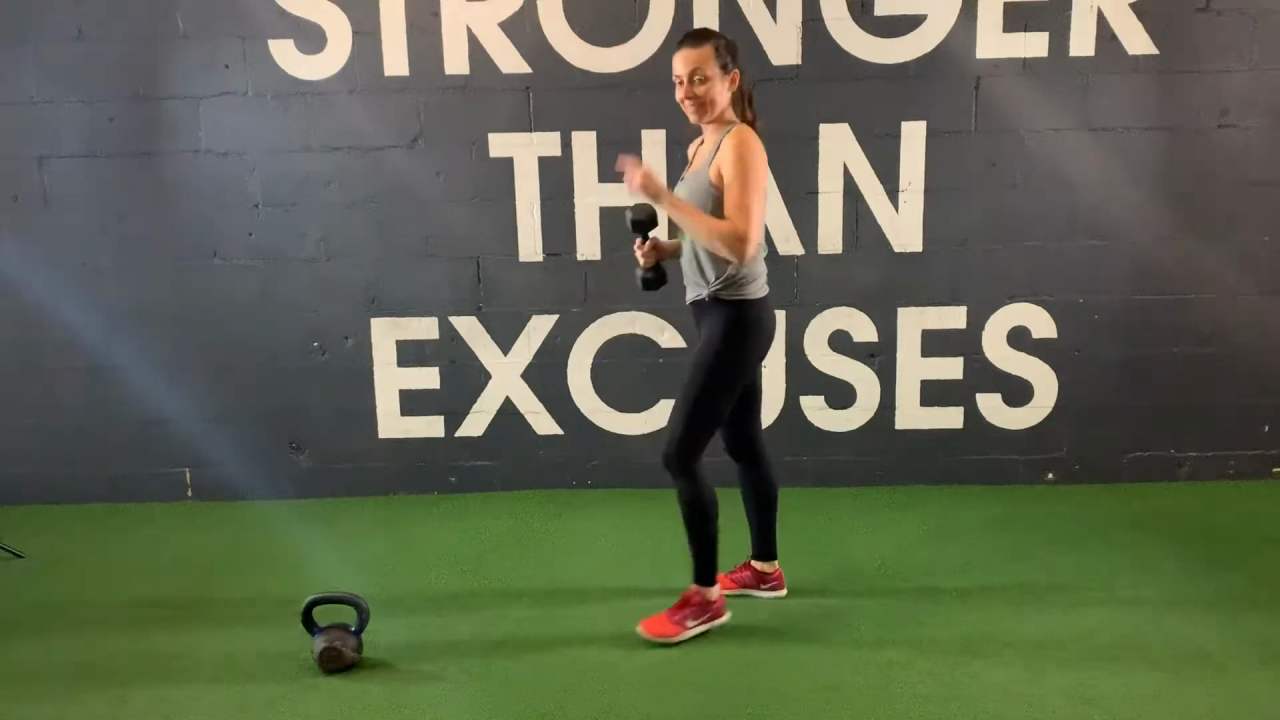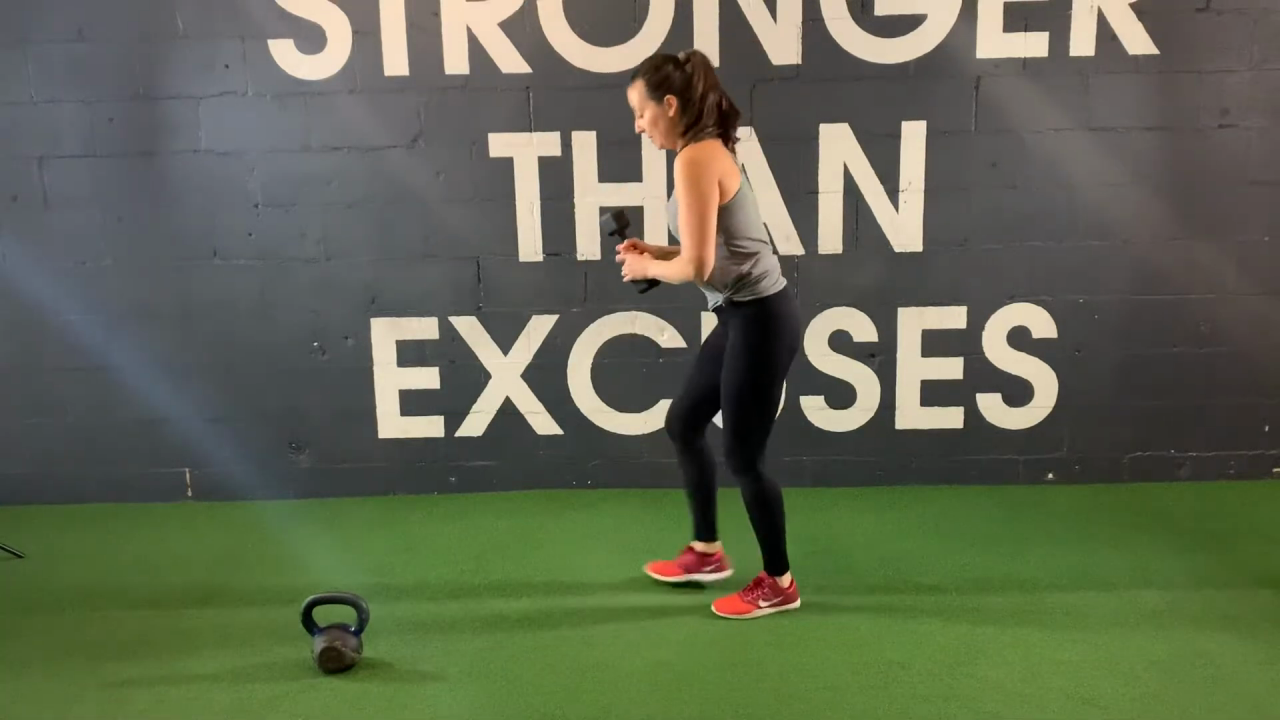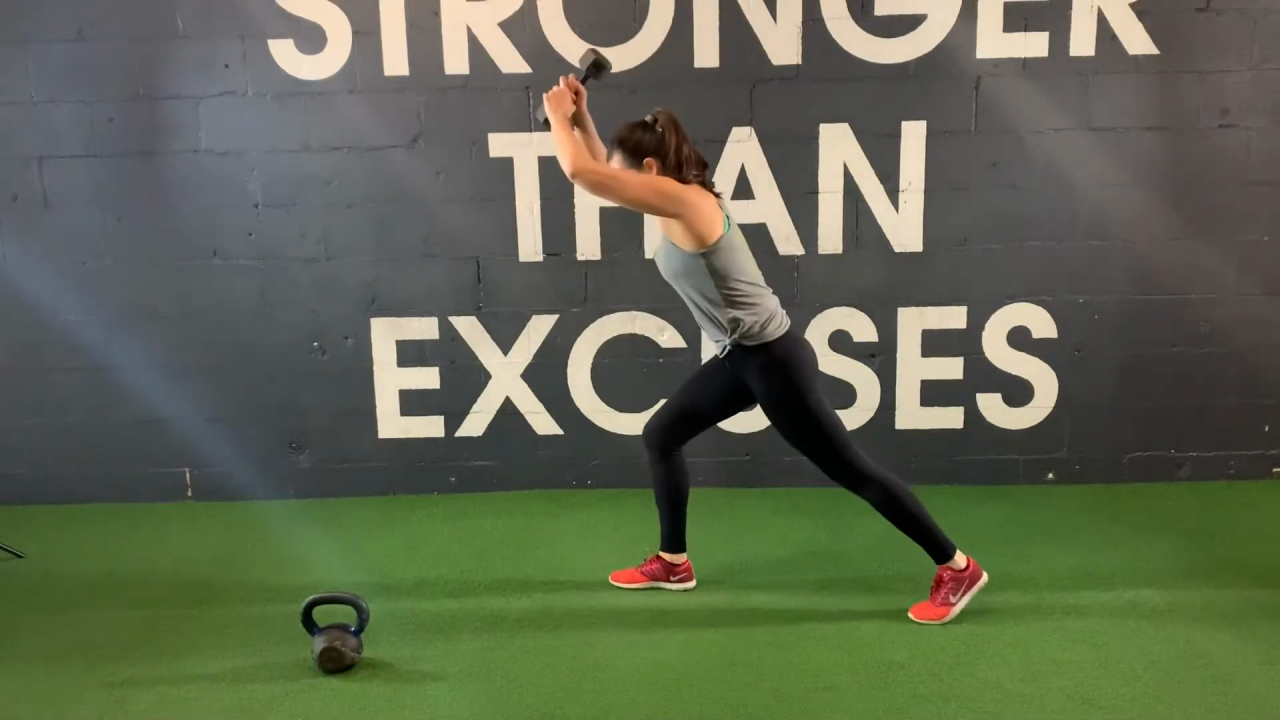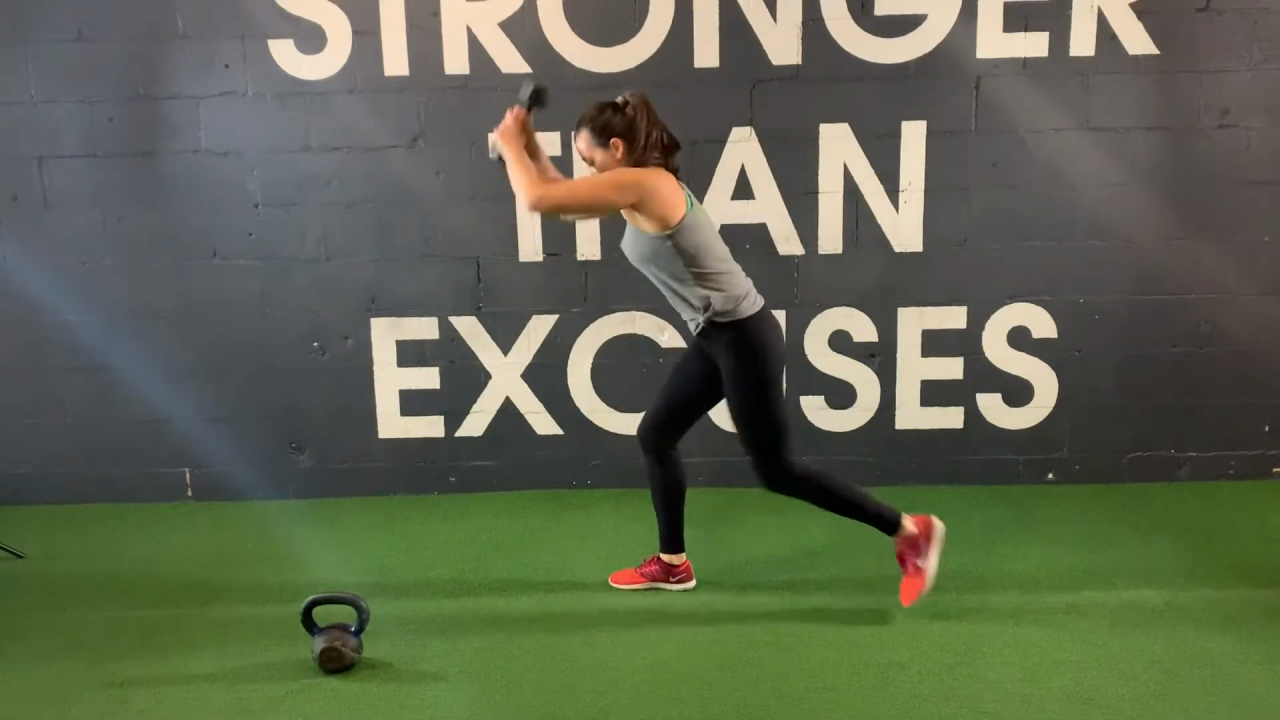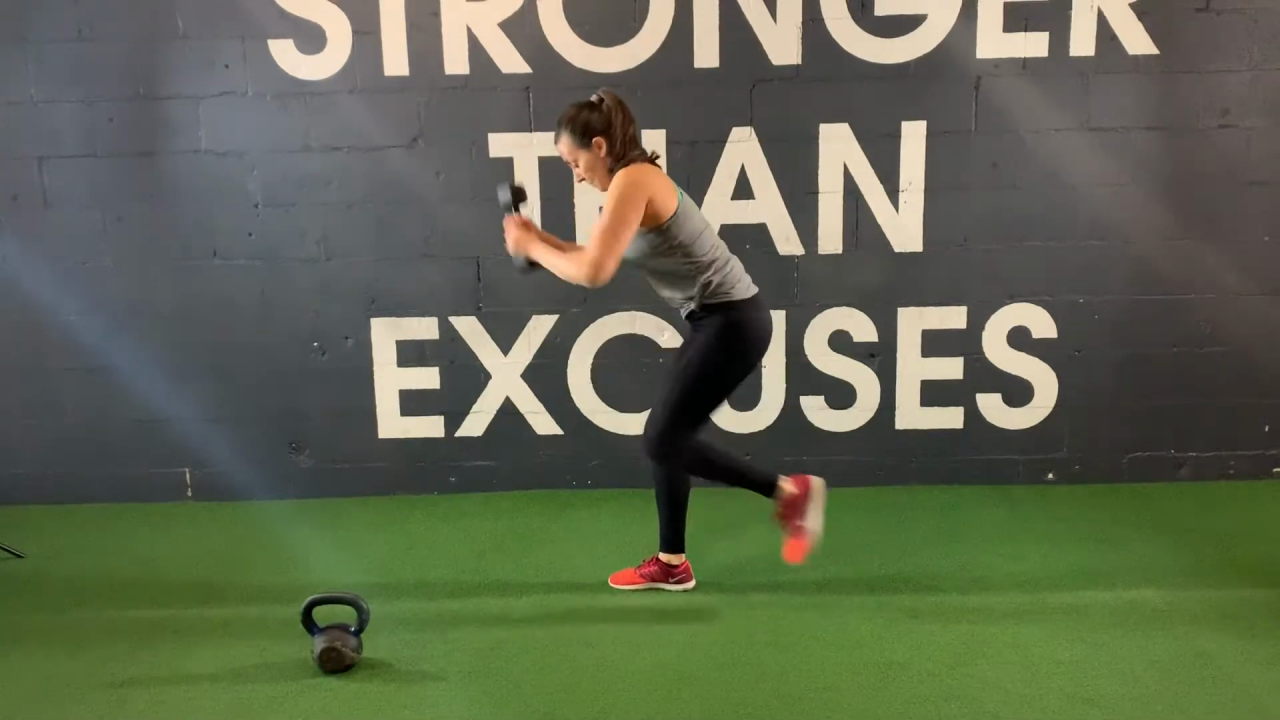
dt=1s
person 1, frame 1
left shoulder: (740, 143)
right shoulder: (704, 146)
left elbow: (741, 243)
left wrist: (664, 197)
right wrist: (666, 247)
left hip: (736, 317)
right hip: (721, 315)
left knee: (680, 455)
right knee: (743, 445)
left ankle: (703, 595)
right ankle: (764, 567)
person 1, frame 2
left shoulder: (695, 161)
right shoulder: (707, 152)
left elbow: (698, 267)
left wrist: (647, 269)
right wrist: (653, 252)
left hip: (759, 319)
right hip: (742, 317)
left knee: (743, 456)
right knee: (682, 424)
left ankle: (779, 582)
right ankle: (706, 551)
person 1, frame 3
left shoulder: (681, 199)
right shoulder: (685, 198)
left elbow: (580, 172)
right elbow: (600, 173)
left wrist: (559, 117)
right wrist: (580, 118)
left hip: (772, 358)
right hip: (741, 356)
left knee: (850, 470)
right knee: (660, 437)
left ankle: (958, 568)
right ankle: (673, 562)
person 1, frame 4
left shoulder: (639, 183)
right shoulder: (648, 185)
left elbow: (539, 199)
right elbow: (563, 191)
left wrist: (510, 145)
right wrist: (528, 146)
left hip: (743, 337)
right hip: (718, 336)
left knee: (775, 470)
right knee: (654, 434)
left ankle: (911, 531)
right ankle: (672, 563)
person 1, frame 5
left shoulder: (632, 181)
right shoulder: (634, 180)
left elbow: (592, 271)
right elbow: (607, 260)
left wrist: (536, 249)
right wrist: (544, 240)
left hip: (734, 321)
right hip: (715, 321)
left knee: (664, 443)
right knee: (668, 437)
left ankle: (789, 491)
right ankle: (671, 563)
